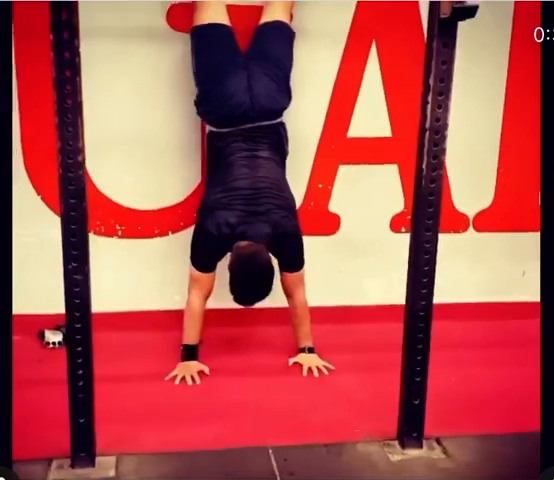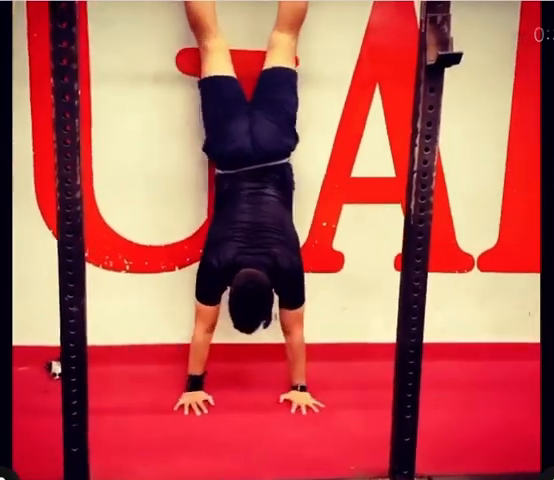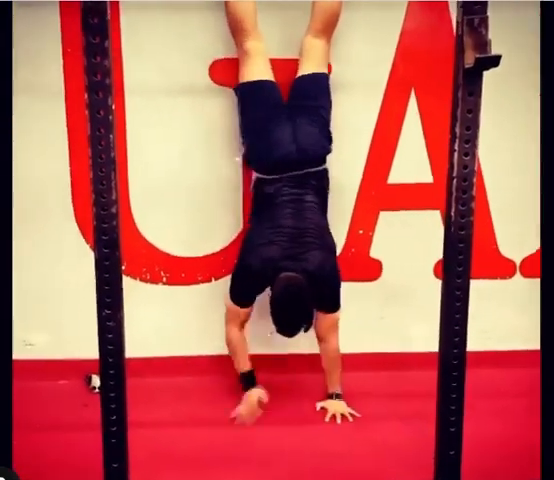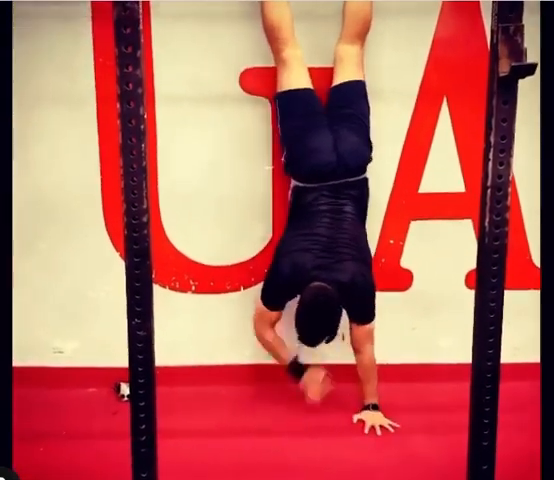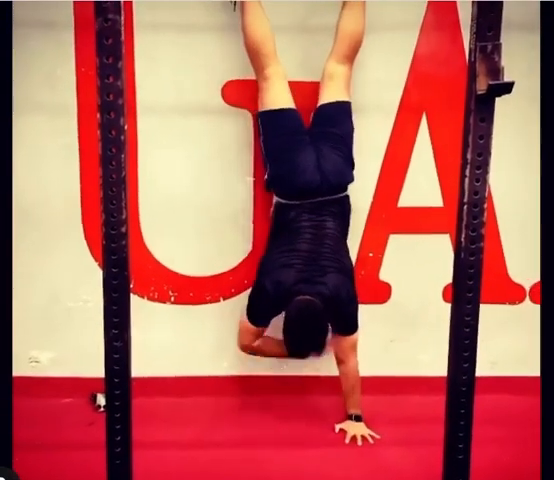
dt=1s
person 1, frame 1
left shoulder: (285, 227)
right shoulder: (212, 227)
left elbow: (296, 293)
right elbow: (197, 295)
left wrist: (308, 349)
right wrist: (188, 355)
left hip: (263, 110)
right hip: (227, 112)
person 1, frame 2
left shoulder: (287, 264)
right shoulder: (217, 261)
left elbow: (294, 332)
right elbow: (202, 329)
left wrist: (300, 387)
right wrist: (192, 386)
left hip: (270, 145)
right hip: (235, 152)
left knee: (283, 38)
right knee: (212, 42)
person 1, frame 3
left shoulder: (324, 269)
right shoulder: (254, 264)
left elbow: (328, 339)
right elbow: (233, 327)
left wrist: (336, 394)
right wrist: (248, 386)
left hip: (306, 150)
right hip: (274, 154)
left knee: (316, 39)
right knee: (250, 43)
person 1, frame 4
left shoulder: (357, 280)
right shoulder: (287, 269)
left elbow: (363, 348)
right elbow: (273, 328)
left wrist: (373, 405)
right wrist: (299, 370)
left hip: (346, 162)
right hip: (313, 163)
left knee: (348, 49)
right knee: (289, 53)
person 1, frame 5
left shoulder: (341, 294)
right shoulder: (270, 287)
left elbow: (346, 361)
left wrist: (356, 418)
left hip: (328, 174)
right hip: (294, 178)
left knee: (337, 68)
right knee: (270, 70)
